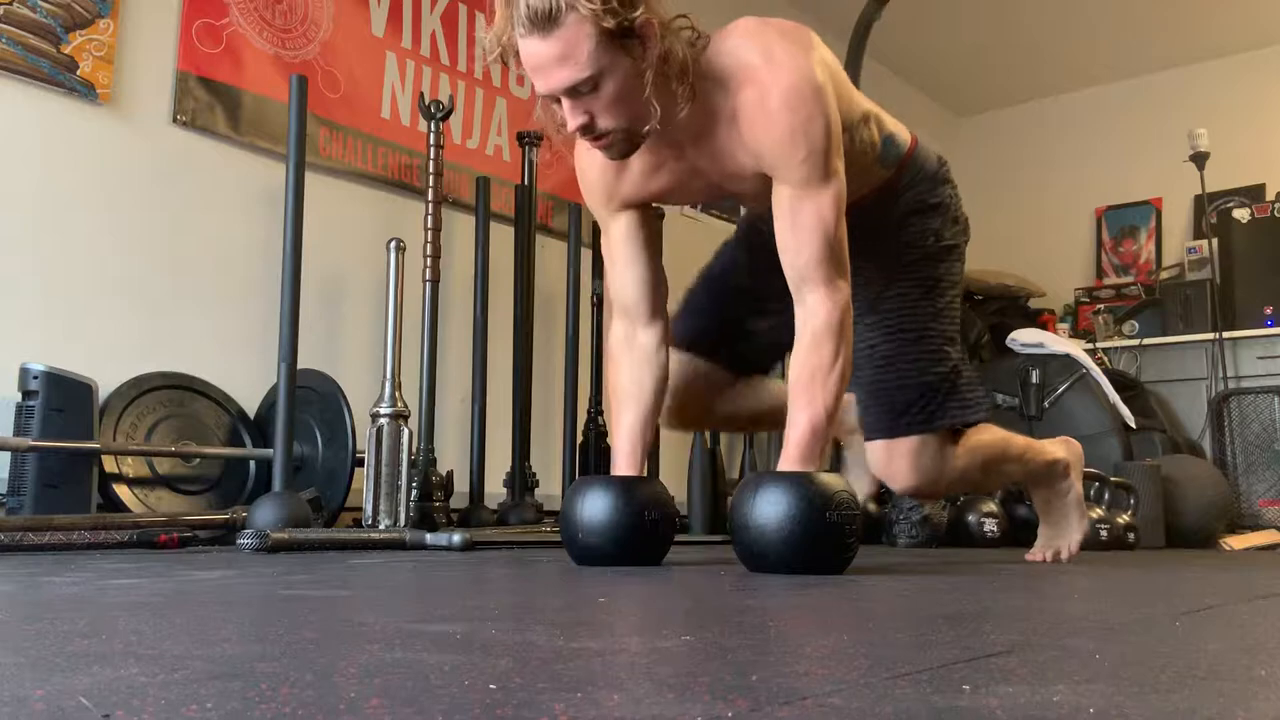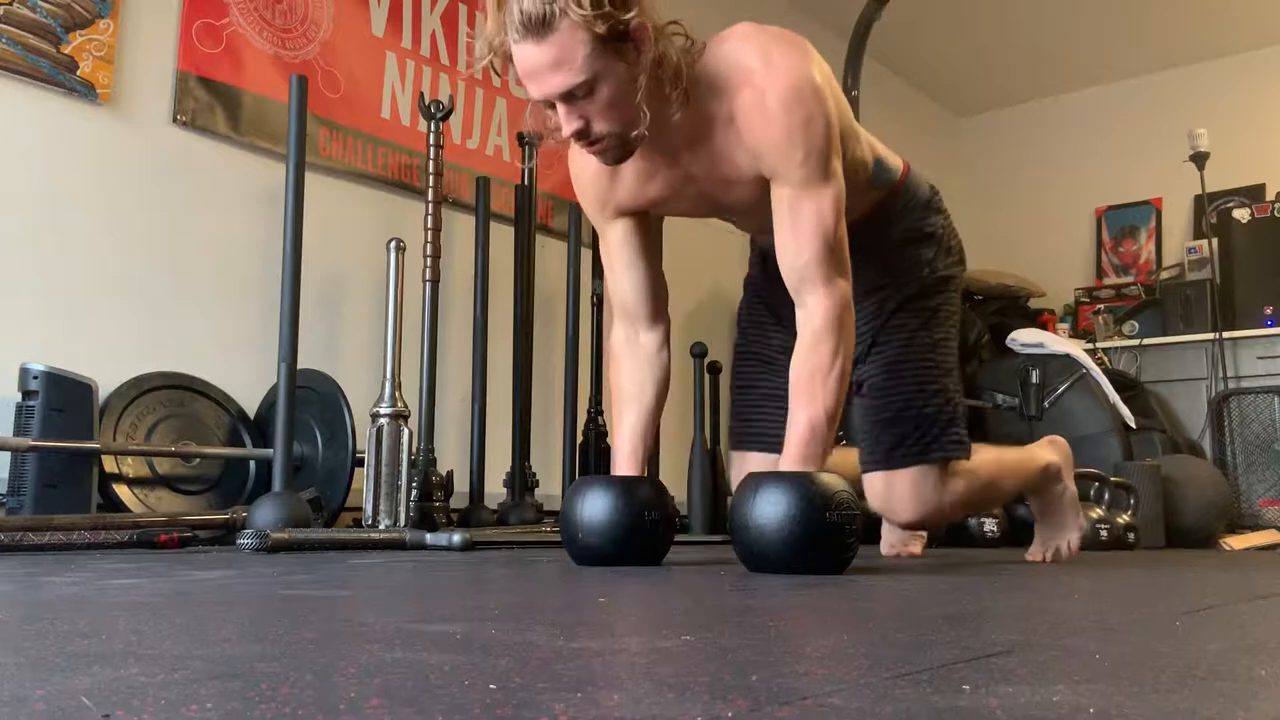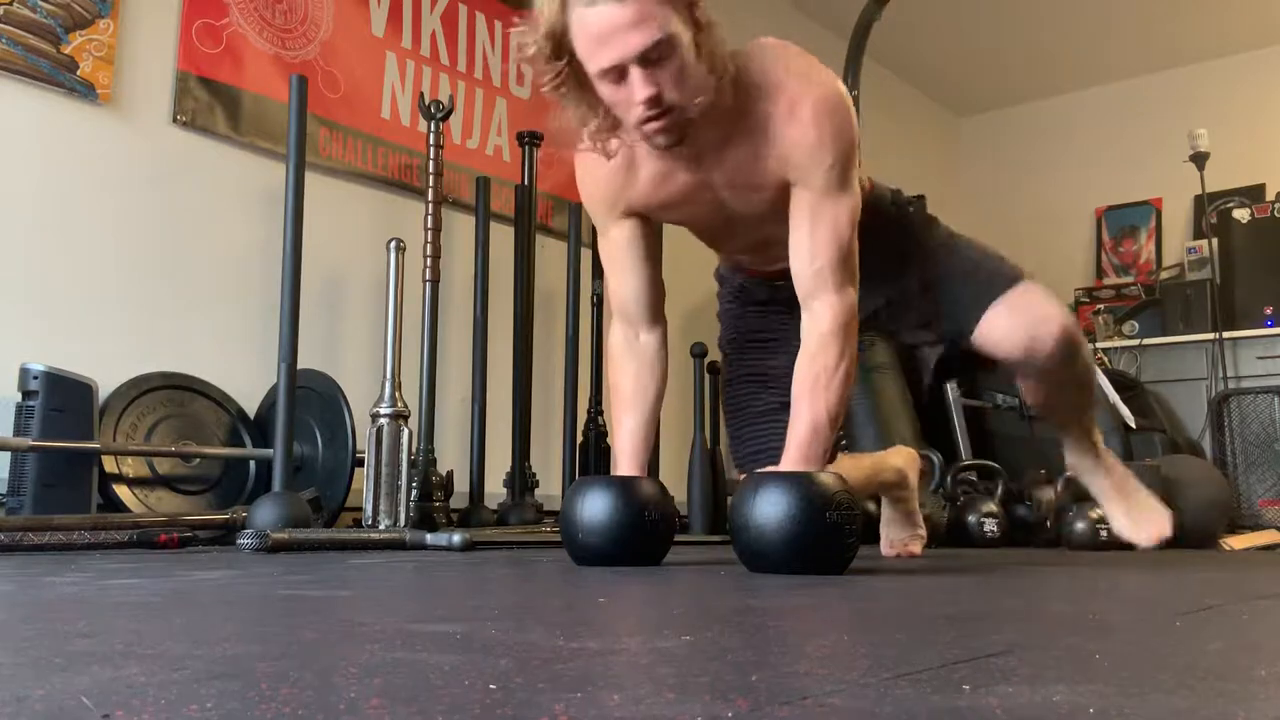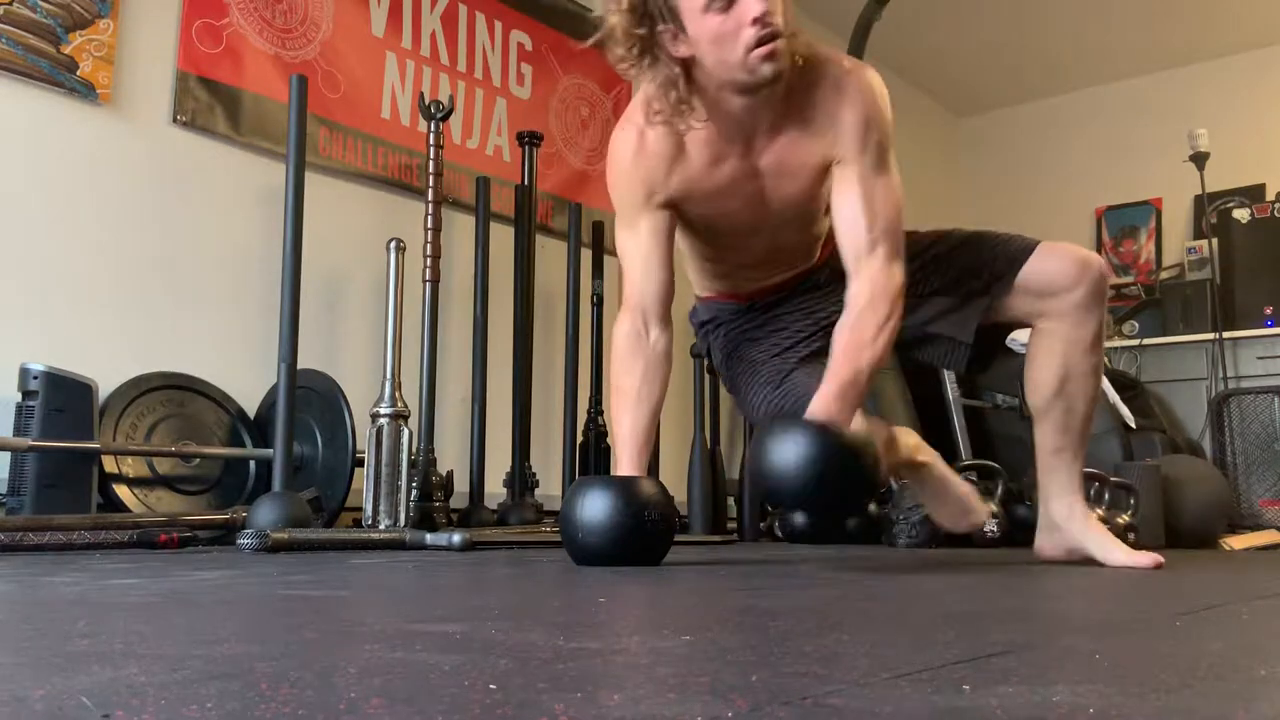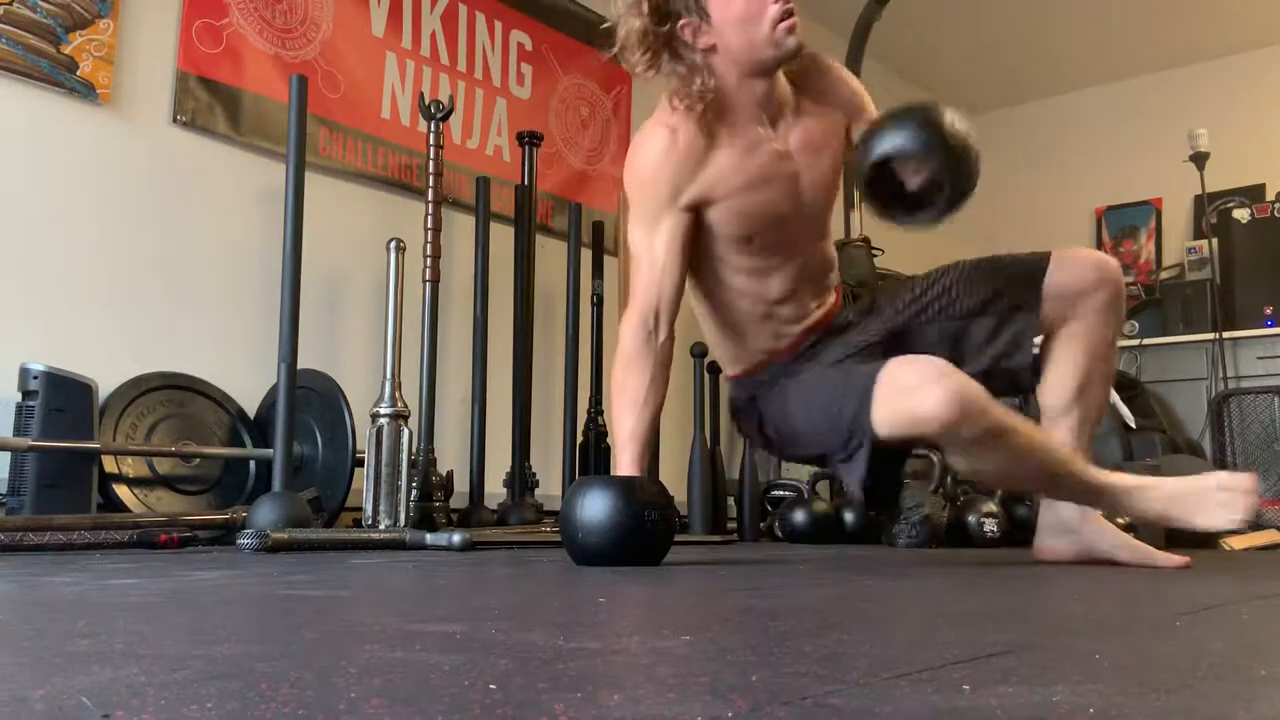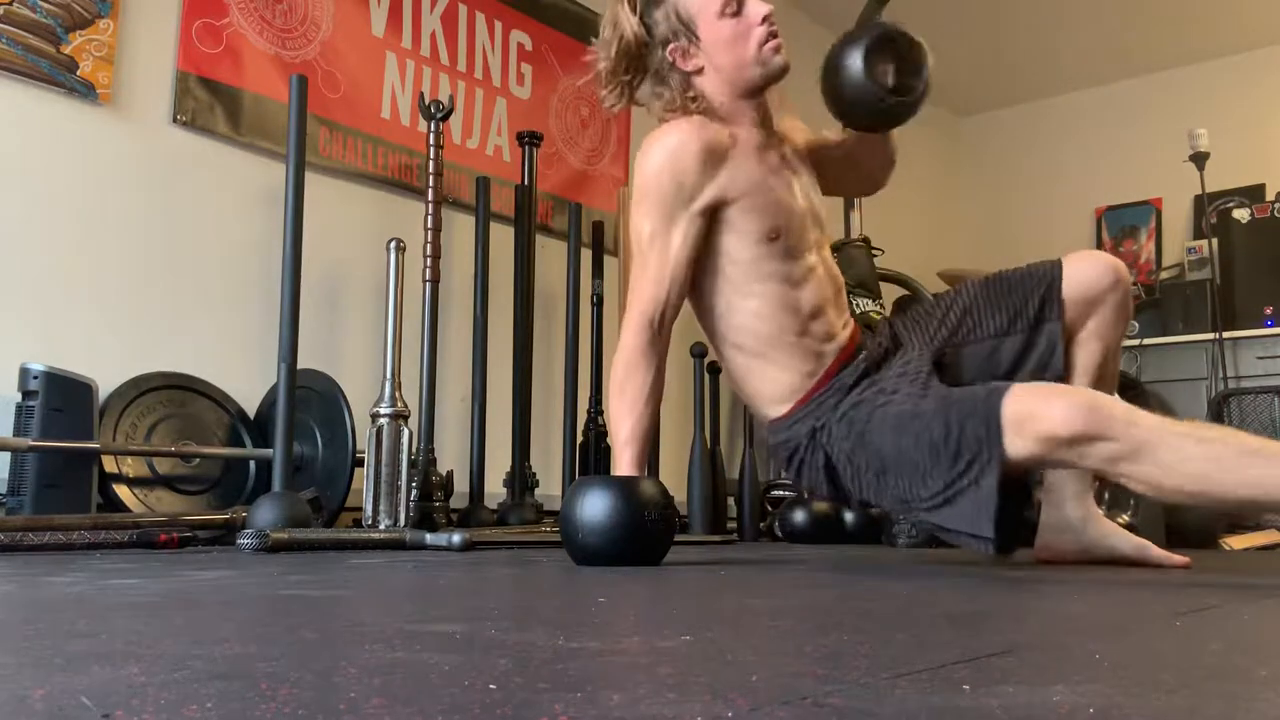
dt=0.3s
person 1, frame 1
left shoulder: (771, 84)
right shoulder: (603, 159)
left elbow: (824, 300)
right elbow: (637, 324)
left wrist: (796, 478)
right wrist: (624, 486)
left hip: (898, 205)
right hip: (782, 218)
left knee: (909, 469)
right knee: (672, 393)
left ankle: (1055, 467)
right ankle: (852, 414)
person 1, frame 2
left shoulder: (769, 88)
right shoulder: (598, 167)
left elbow: (823, 300)
right elbow: (639, 329)
left wrist: (797, 479)
left hip: (891, 234)
right hip: (781, 255)
left knee: (911, 501)
left ankle: (1045, 467)
right ankle: (875, 459)
person 1, frame 3
left shoulder: (801, 101)
right shoulder: (606, 161)
left elbow: (828, 309)
right elbow: (635, 330)
left wrist: (801, 470)
left hip: (871, 232)
right hip: (759, 285)
left knee: (1042, 335)
left ankle: (1088, 457)
right ankle: (893, 473)
person 1, frame 4
left shoulder: (843, 90)
right shoulder: (647, 141)
left elbow: (878, 273)
right elbow: (644, 324)
left wrist: (833, 405)
left hip: (848, 261)
right hip: (749, 317)
left knee: (1076, 277)
left ankle: (1062, 511)
right ankle: (906, 455)
person 1, frame 5
left shoulder: (817, 84)
right shoulder: (674, 145)
left elbow: (923, 177)
right elbow: (648, 324)
left hip: (851, 328)
right hip: (781, 389)
left knee: (1091, 278)
right knee: (937, 395)
left ankle: (1066, 518)
right ankle: (1113, 492)
person 1, frame 6
left shoulder: (771, 129)
right shoulder: (684, 148)
left elbow: (866, 173)
right elbow: (646, 325)
left hip: (880, 357)
right hip: (832, 422)
left knee: (1100, 278)
right knee: (1065, 419)
left ankle: (1068, 517)
